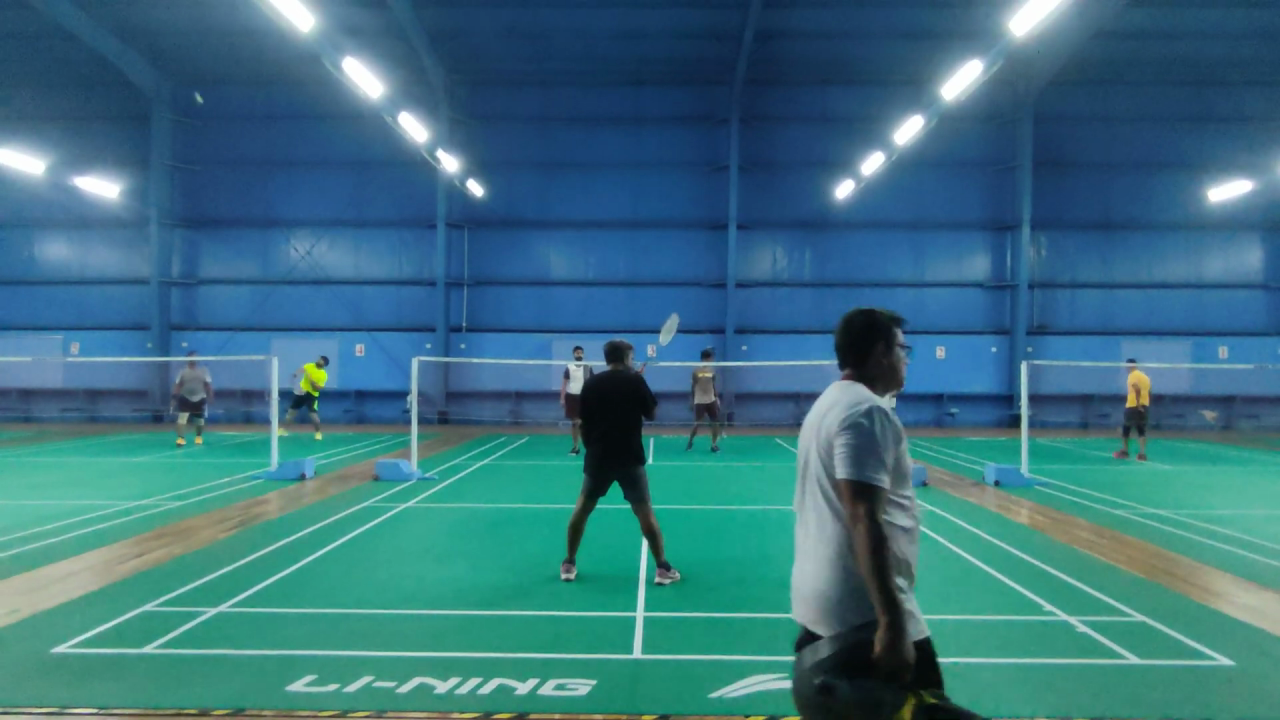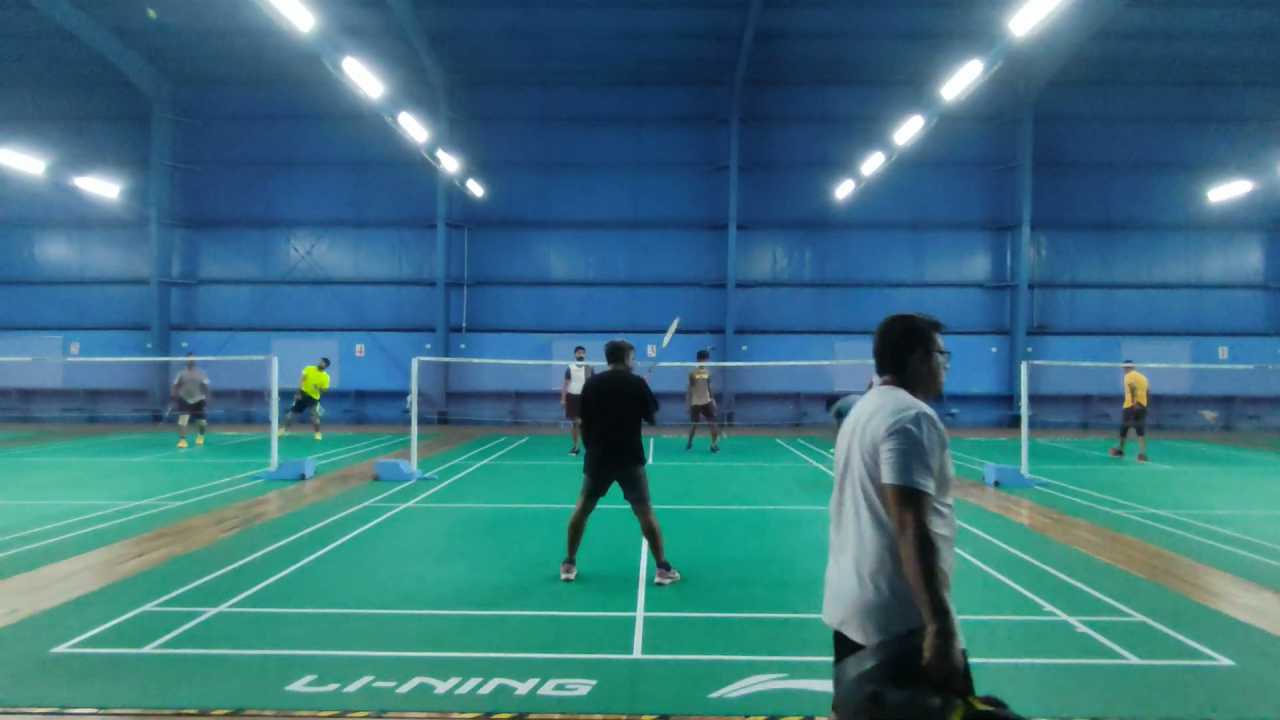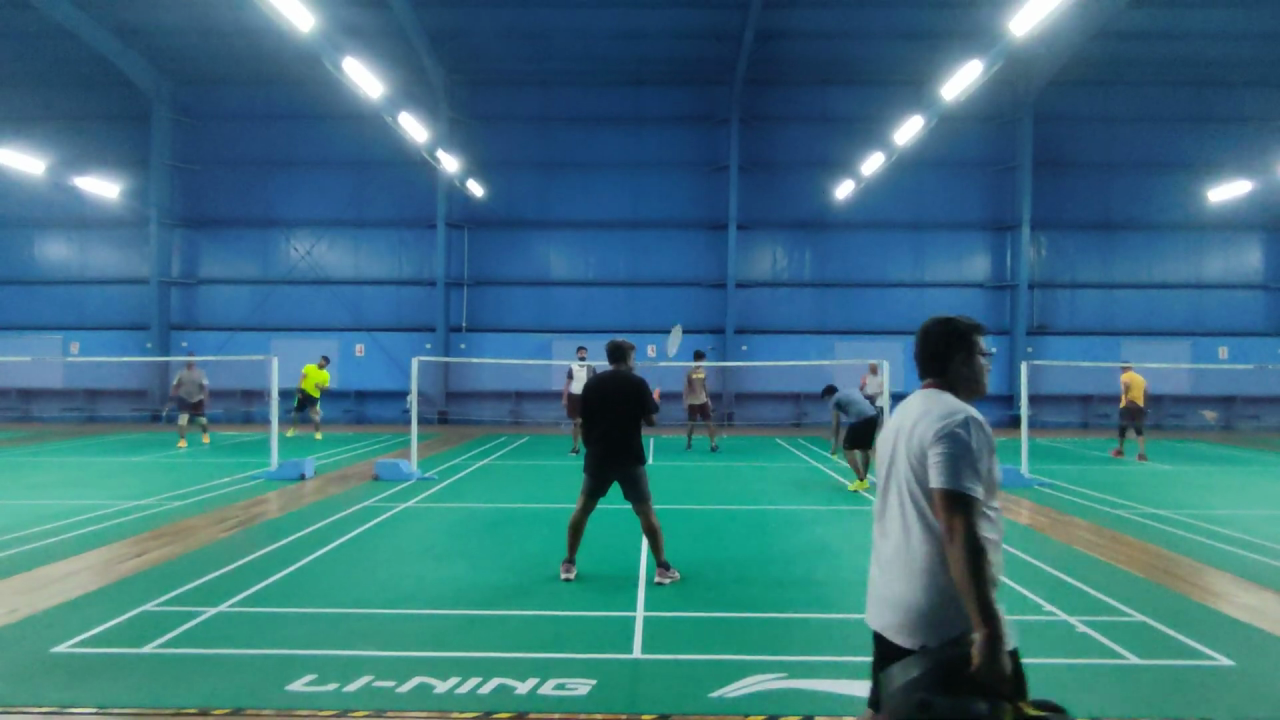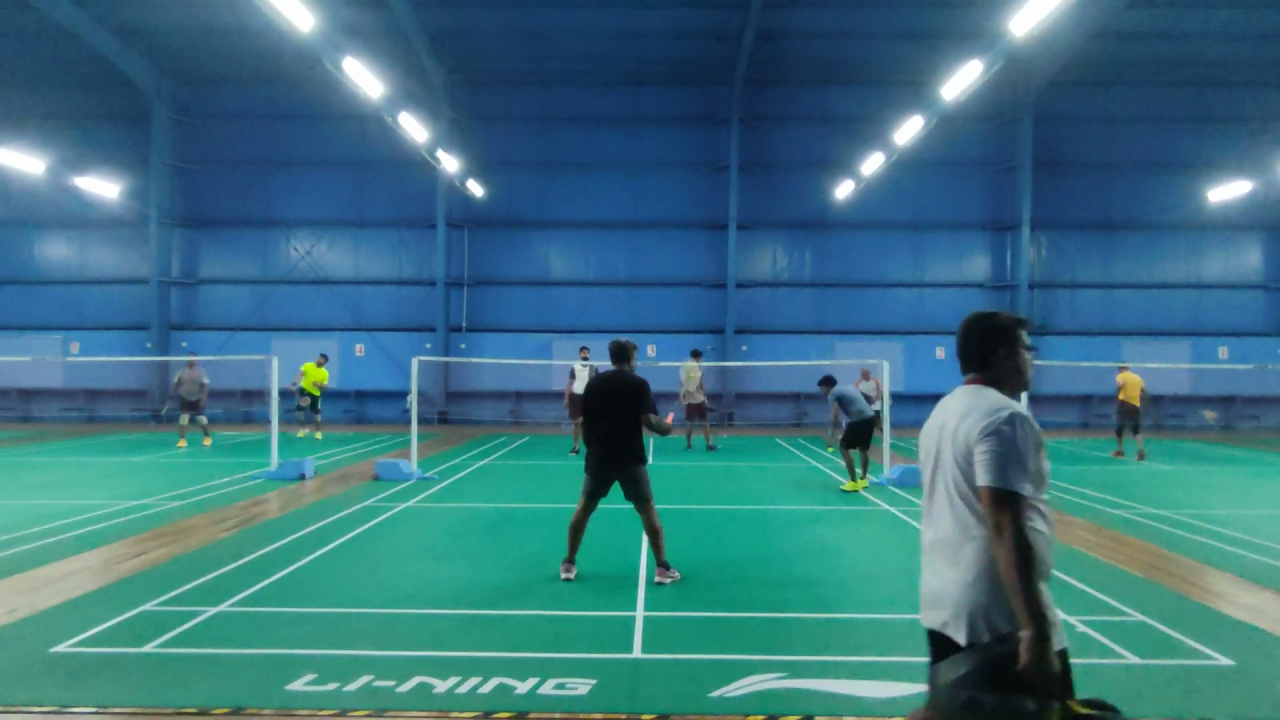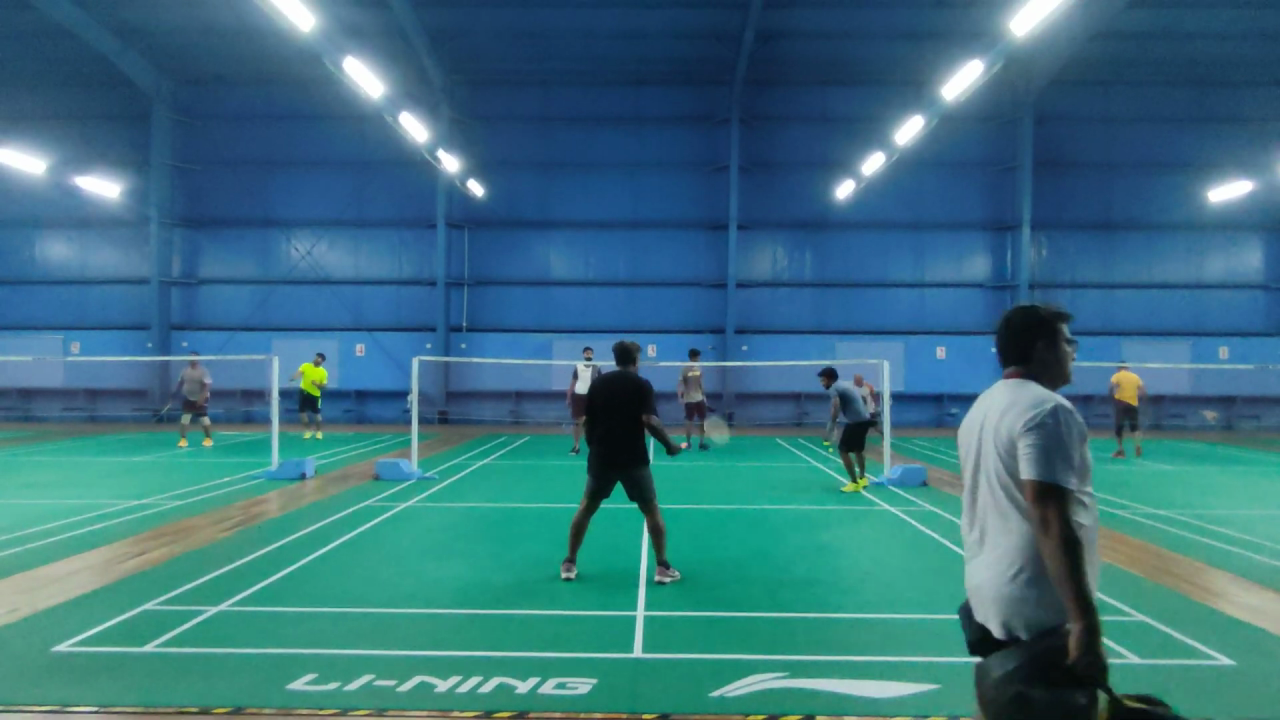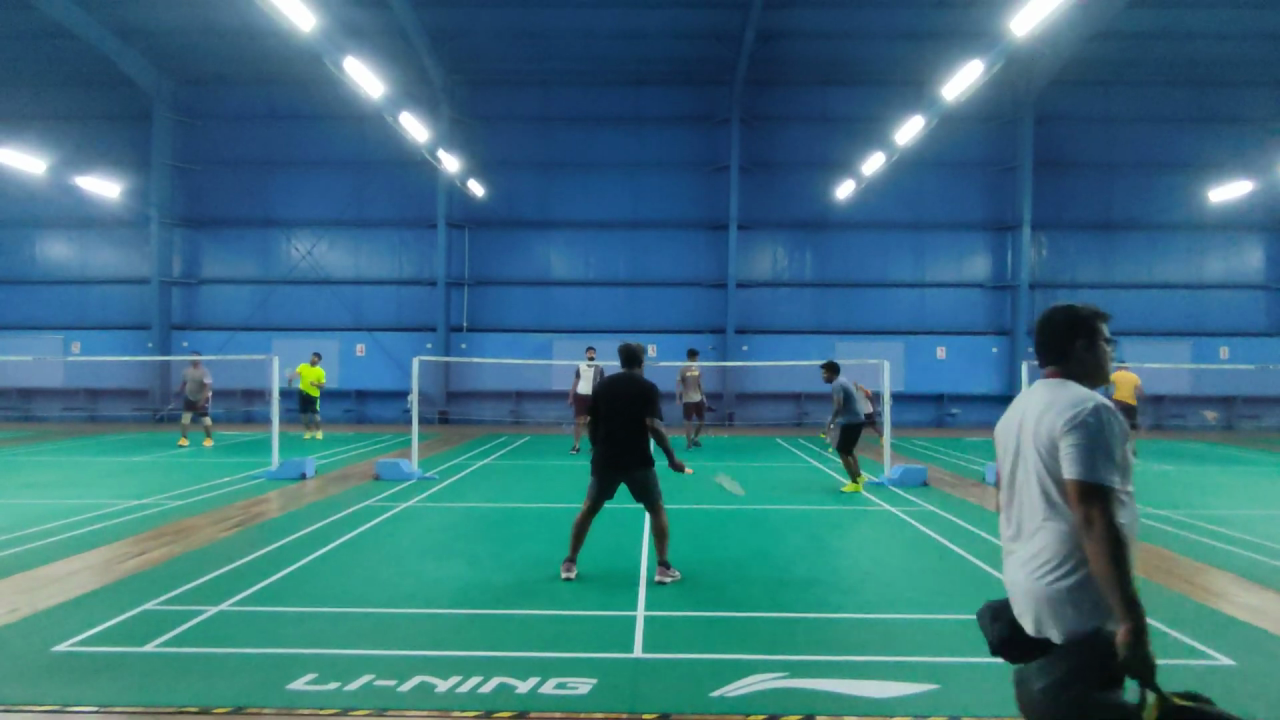
dt=0.1s
person 1, frame 1
left shoulder: (831, 404)
right shoulder: (868, 412)
right elbow: (865, 522)
right wrist: (891, 622)
left hip: (819, 597)
right hip: (864, 607)
person 1, frame 2
left shoulder: (864, 411)
right shoulder: (912, 418)
right elbow: (910, 528)
right wrist: (941, 627)
left hip: (851, 602)
right hip: (902, 614)
person 1, frame 3
left shoulder: (904, 415)
right shoulder: (959, 422)
right elbow: (959, 534)
right wrist: (989, 633)
left hip: (893, 605)
right hip: (949, 617)
person 1, frame 4
left shoulder: (944, 413)
right shoulder: (1004, 419)
right elbow: (1008, 531)
right wrist: (1038, 632)
left hip: (943, 602)
right hip: (998, 614)
person 1, frame 5
left shoulder: (982, 407)
right shoulder: (1049, 411)
right elbow: (1053, 524)
right wrist: (1086, 623)
left hip: (989, 594)
right hip: (1039, 607)
person 1, frame 6
left shoulder: (1018, 408)
right shoulder: (1089, 411)
right elbow: (1096, 524)
right wrist: (1132, 622)
left hip: (1031, 593)
right hip: (1076, 605)
person 2, frame 1
left shoulder: (591, 384)
right shoulder: (635, 382)
left elbow: (584, 423)
right elbow: (651, 415)
left hip: (598, 458)
right hip: (630, 458)
left knee: (582, 509)
right knee: (644, 511)
left ankle: (569, 564)
right ankle: (662, 568)
person 2, frame 2
left shoulder: (591, 384)
right shoulder: (637, 383)
left elbow: (583, 422)
right elbow: (651, 419)
left hip: (598, 458)
right hip: (630, 458)
left knee: (582, 508)
right knee: (645, 512)
left ankle: (569, 564)
right ankle: (663, 568)
person 2, frame 3
left shoulder: (592, 384)
right shoulder: (637, 383)
left elbow: (584, 422)
right elbow: (650, 421)
right wrist: (654, 403)
left hip: (598, 458)
right hip: (630, 458)
left knee: (582, 508)
right knee: (646, 511)
left ankle: (569, 564)
right ankle: (663, 568)
person 2, frame 4
left shoulder: (594, 383)
right shoulder: (639, 384)
left elbow: (585, 422)
right elbow: (648, 420)
right wrist: (665, 428)
left hip: (599, 458)
right hip: (631, 459)
left knee: (583, 509)
right knee: (647, 511)
left ankle: (569, 563)
right ankle: (662, 568)
person 2, frame 5
left shoulder: (598, 384)
right shoulder: (642, 385)
left elbow: (587, 422)
right elbow: (649, 421)
right wrist: (668, 444)
left hip: (601, 459)
right hip: (634, 460)
left knee: (585, 509)
right knee: (652, 511)
left ankle: (569, 563)
right ankle: (662, 567)
person 2, frame 6
left shoulder: (602, 385)
right shoulder: (647, 388)
left elbow: (592, 423)
right elbow: (653, 425)
right wrist: (671, 457)
left hip: (604, 461)
right hip: (637, 462)
left knee: (588, 510)
right knee: (657, 511)
left ankle: (569, 563)
right ankle: (663, 567)
